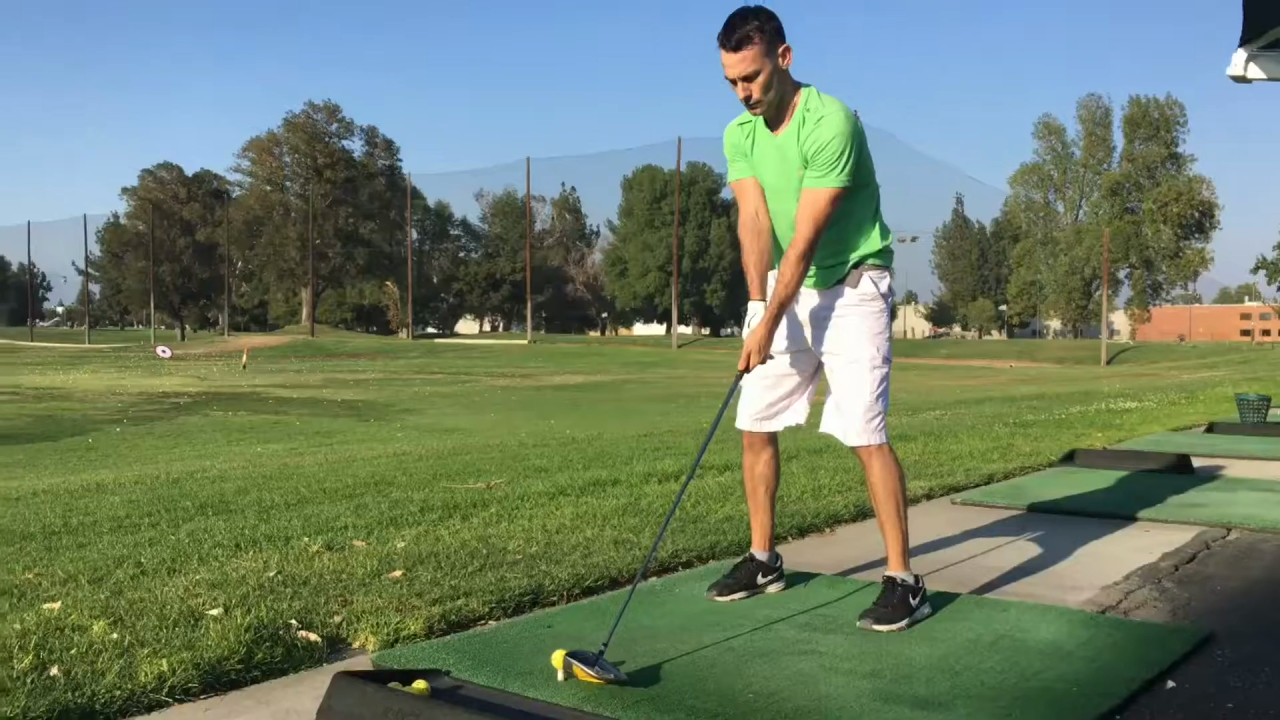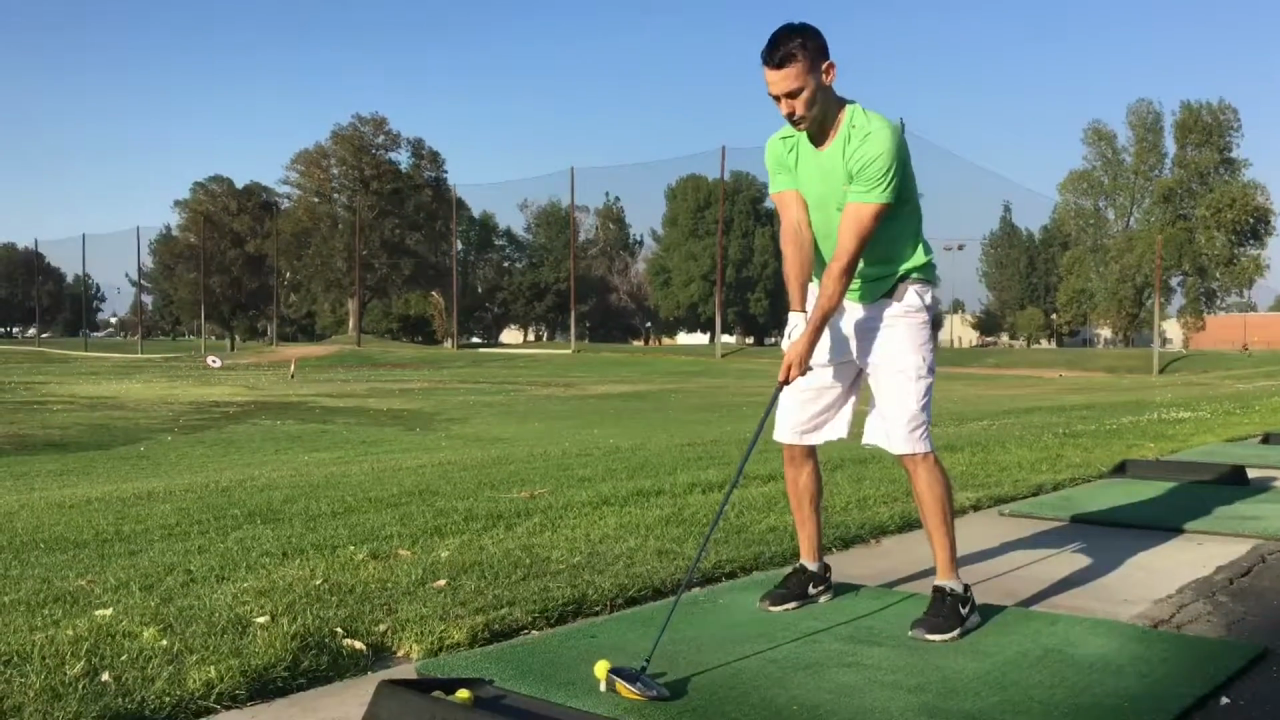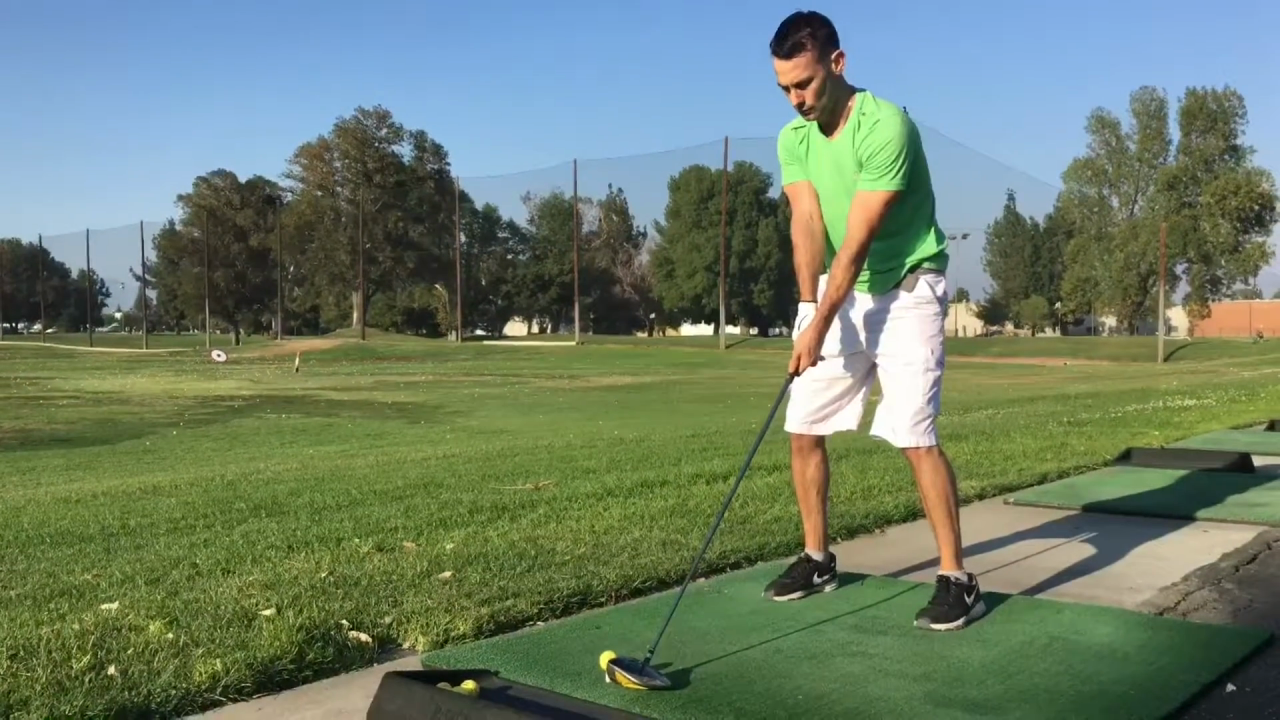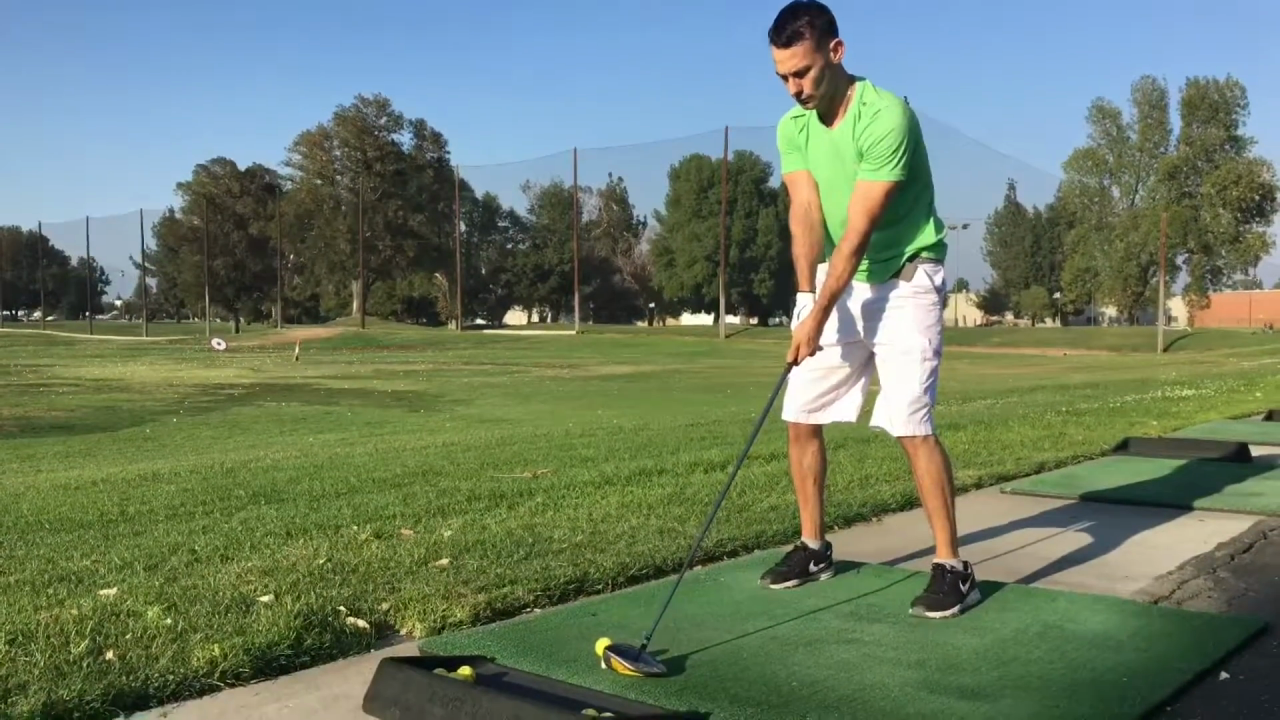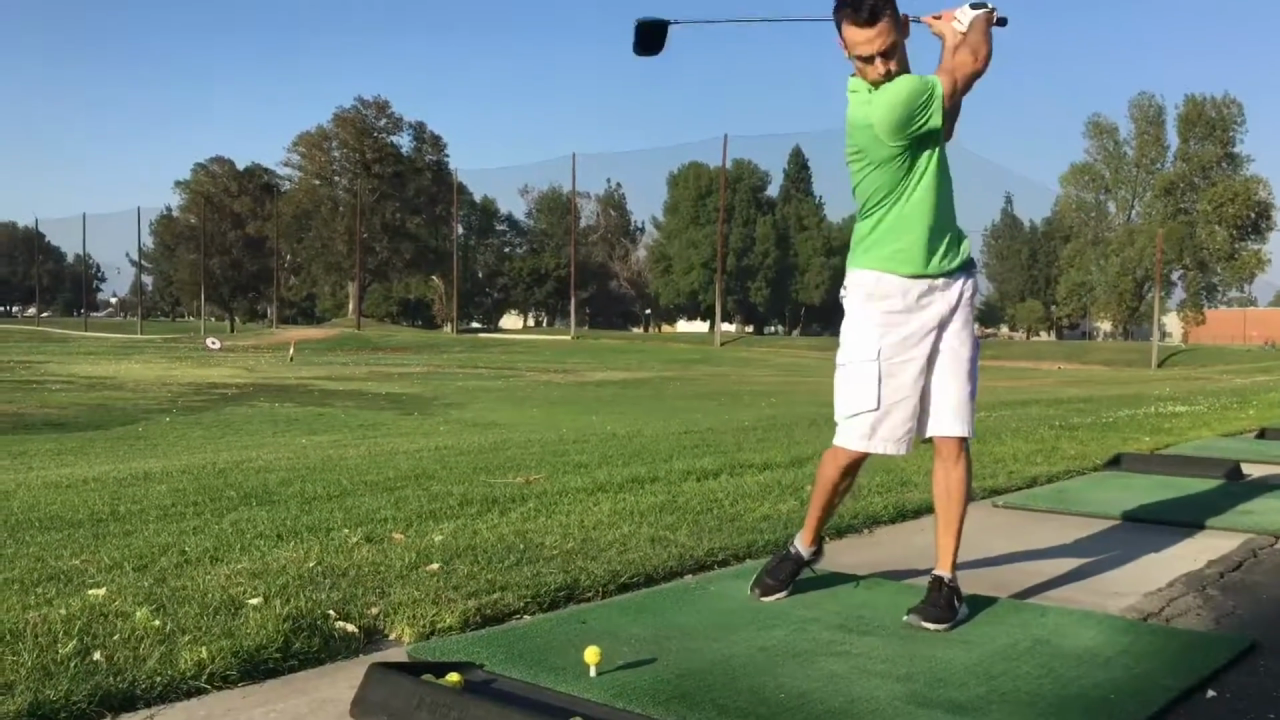
dt=1s
person 1, frame 1
left shoulder: (832, 122)
right shoulder: (739, 134)
left elbow: (806, 239)
right elbow: (754, 222)
left wrist: (768, 324)
right wrist: (758, 307)
left hip: (851, 289)
right hip: (787, 291)
left knee: (865, 433)
right knee: (755, 427)
left ankle: (902, 581)
right ankle: (763, 559)
person 1, frame 2
left shoulder: (875, 139)
right shoulder: (780, 147)
left elbow: (847, 253)
right elbow: (795, 233)
left wrist: (808, 336)
right wrist: (796, 318)
left hip: (893, 301)
right hip: (827, 301)
left knee: (910, 442)
right knee: (794, 440)
left ankle: (951, 589)
right ankle: (812, 568)
person 1, frame 3
left shoulder: (886, 127)
right shoulder: (793, 138)
left elbow: (857, 242)
right elbow: (807, 225)
left wrist: (818, 327)
right wrist: (808, 308)
left hip: (904, 293)
right hip: (838, 294)
left knee: (914, 434)
right knee: (803, 430)
left ankle: (956, 579)
right ankle: (817, 558)
person 1, frame 4
left shoulder: (886, 116)
right shoulder: (792, 128)
left elbow: (860, 229)
right elbow: (805, 213)
left wrist: (820, 313)
right wrist: (806, 296)
left hip: (905, 281)
right hip: (836, 284)
left knee: (911, 424)
right knee: (800, 419)
left ankle: (952, 567)
right ankle: (813, 546)
person 1, frame 5
left shoulder: (902, 88)
right shoulder: (886, 105)
left elbow: (942, 125)
right elbow: (973, 62)
left hip: (950, 285)
right hip: (885, 293)
left knee: (951, 438)
right knee: (854, 442)
left ankle: (944, 579)
right ankle: (805, 546)
